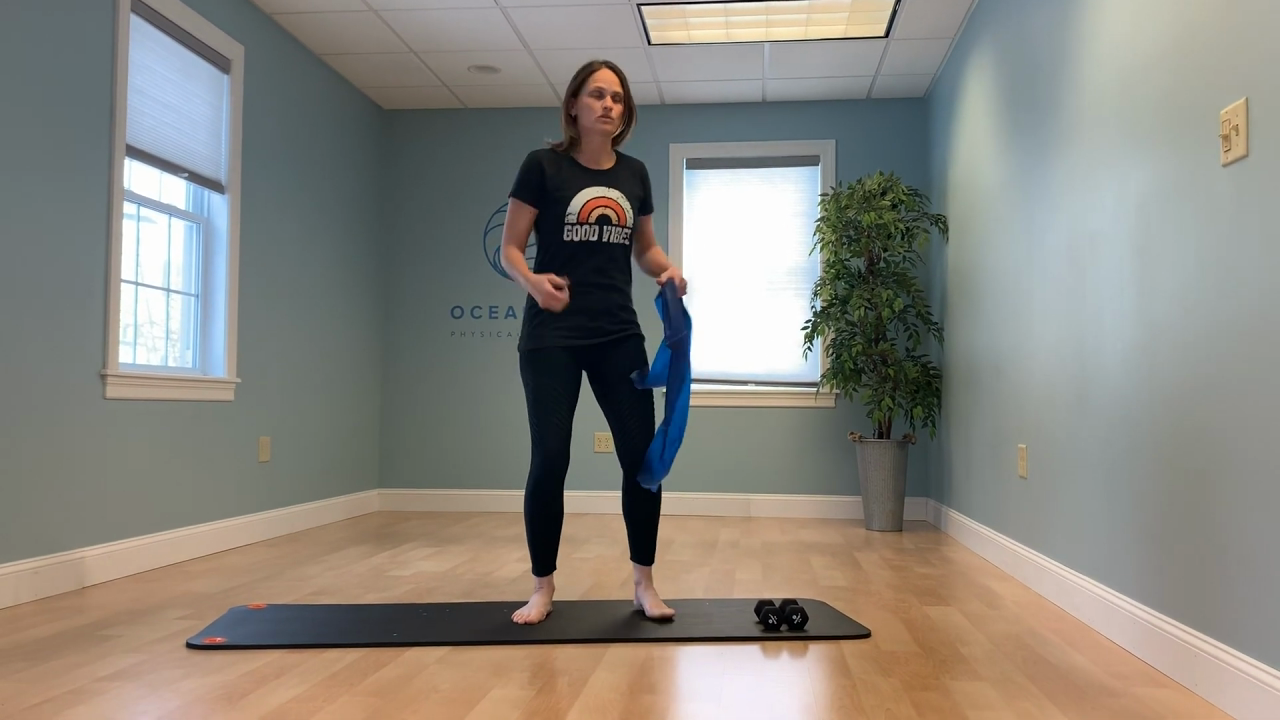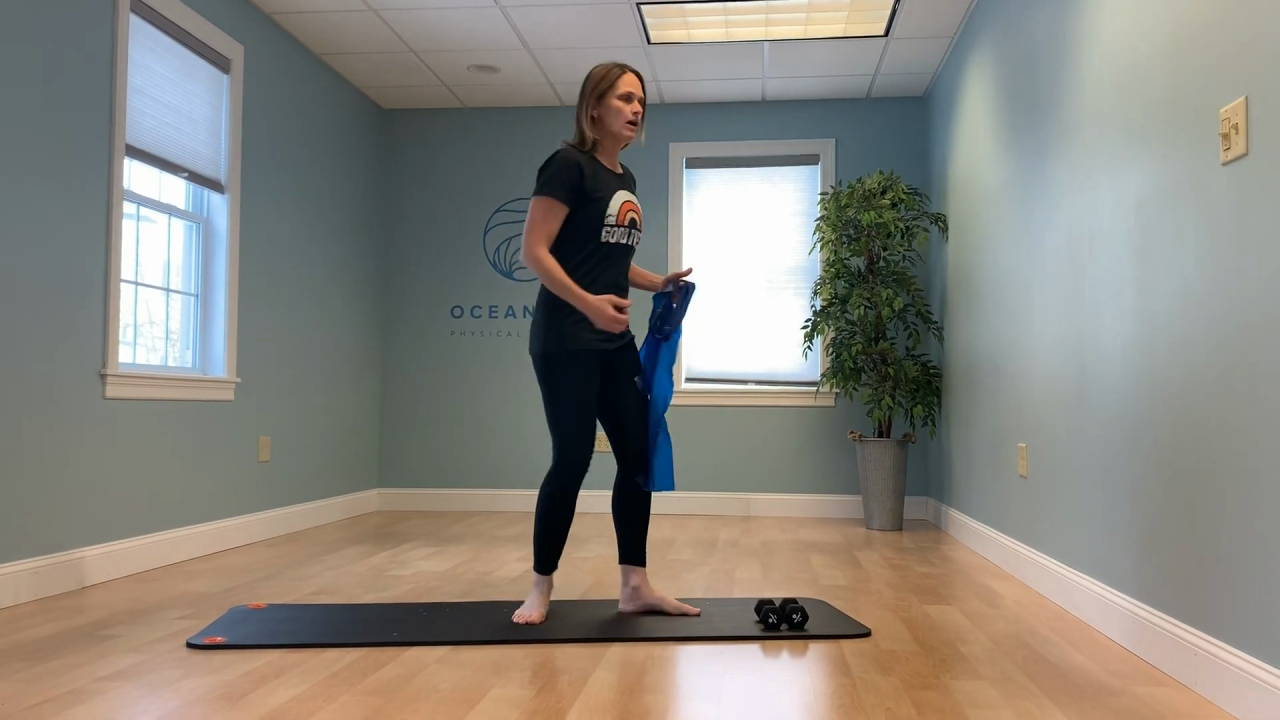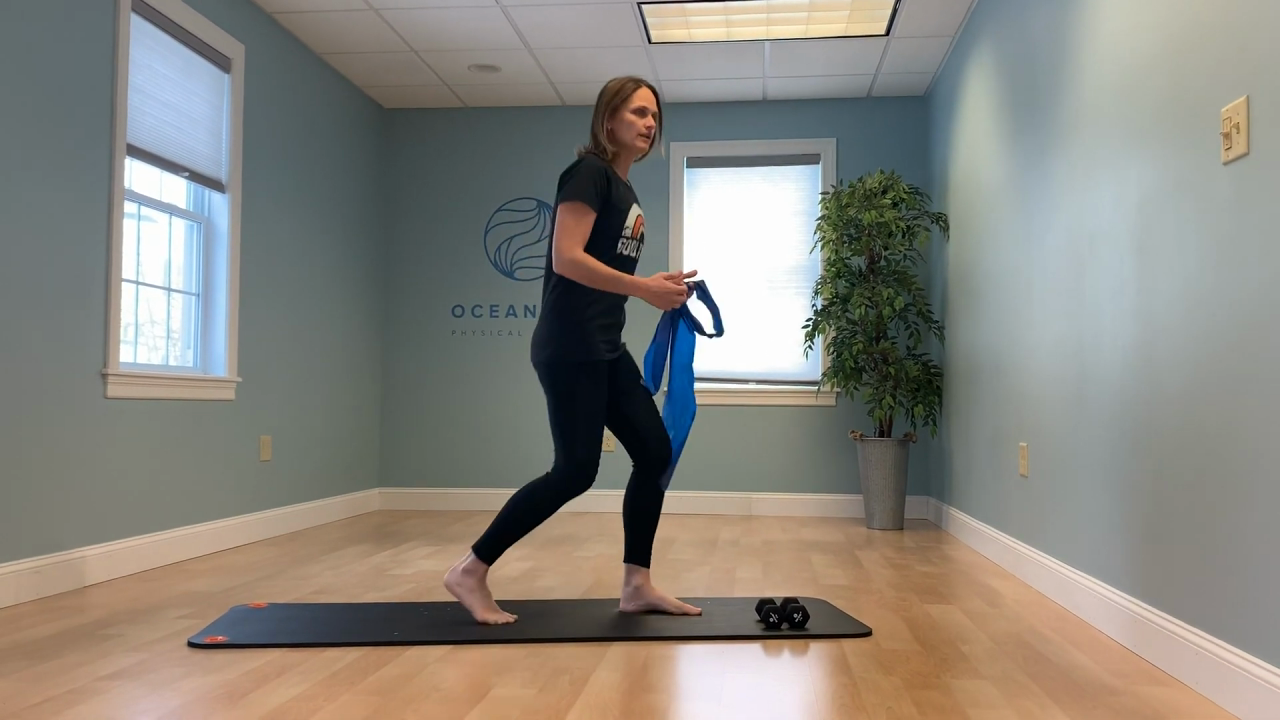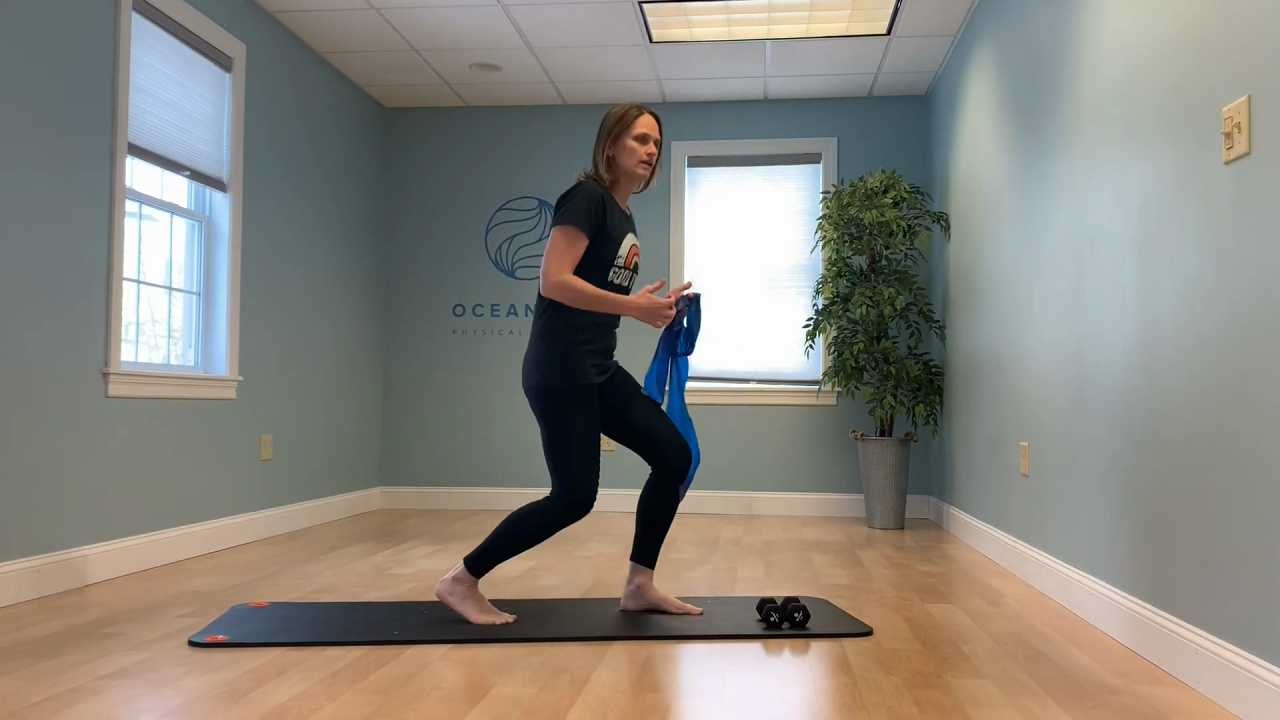
dt=0.3s
person 1, frame 1
left shoulder: (635, 173)
right shoulder: (543, 166)
right elbow: (510, 247)
left wrist: (667, 272)
right wrist: (532, 283)
left hip: (618, 334)
right hip: (552, 336)
left knee: (641, 452)
right knee: (551, 459)
left ankle: (644, 579)
right ankle: (542, 587)
person 1, frame 2
left shoulder: (625, 177)
right shoulder: (567, 164)
right elbow: (534, 251)
left wrist: (659, 283)
right wrist: (586, 302)
left hip: (614, 341)
right hip: (566, 338)
left knee: (639, 455)
right knee: (572, 459)
left ankle: (635, 586)
right ankle: (541, 587)
person 1, frame 3
left shoulder: (624, 187)
right shoulder: (590, 172)
right elbow: (567, 259)
left wrist: (658, 290)
right wrist: (644, 289)
left hip: (603, 347)
right hip: (570, 346)
left knee: (654, 451)
right knee: (575, 470)
left ankle: (636, 584)
right ankle: (471, 571)
person 1, frame 4
left shoulder: (624, 216)
right shoulder: (586, 198)
right elbow: (553, 281)
left wrist: (654, 304)
right wrist: (632, 307)
left hip: (599, 370)
right hip: (560, 370)
left knee: (674, 457)
right knee: (573, 497)
left ankle: (640, 585)
right ankle: (461, 580)
